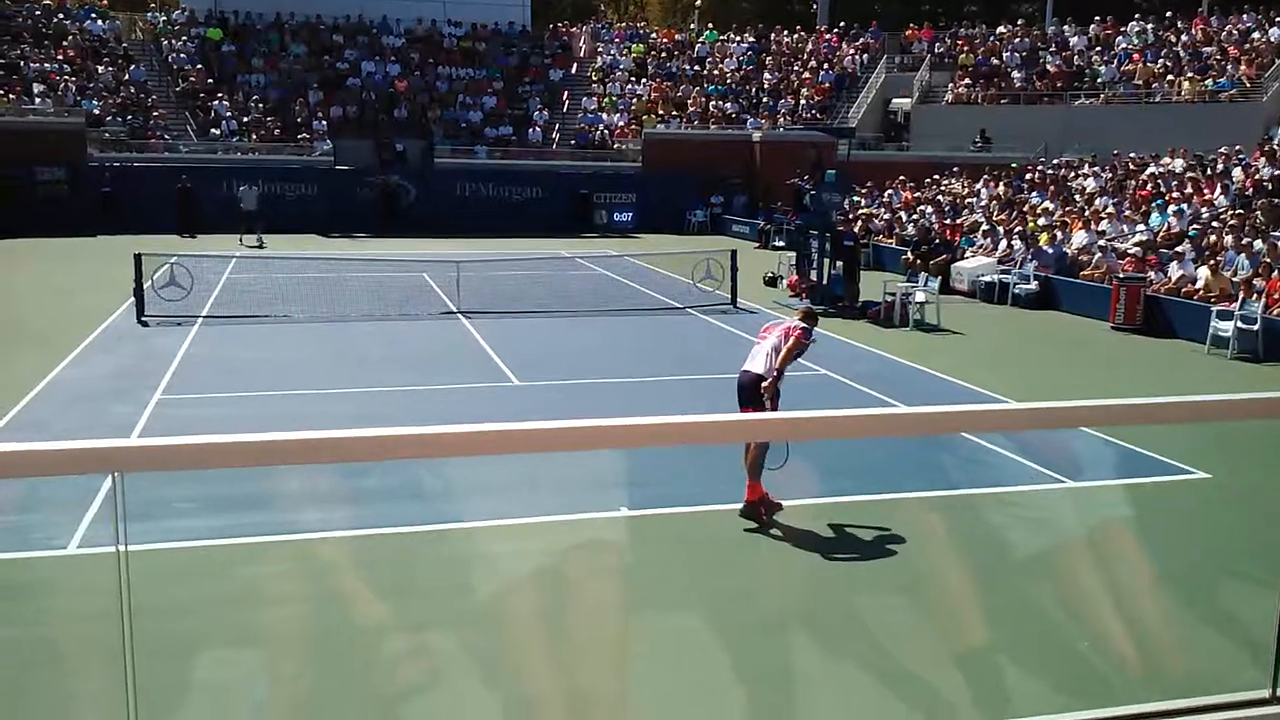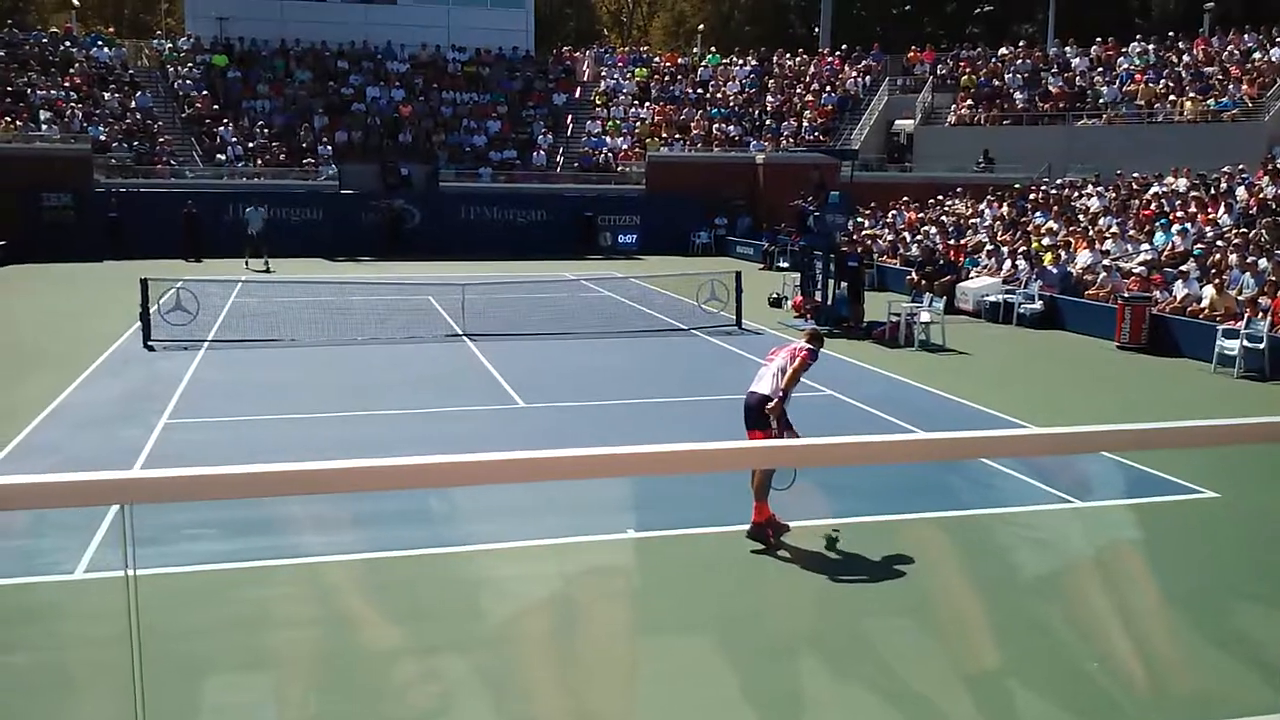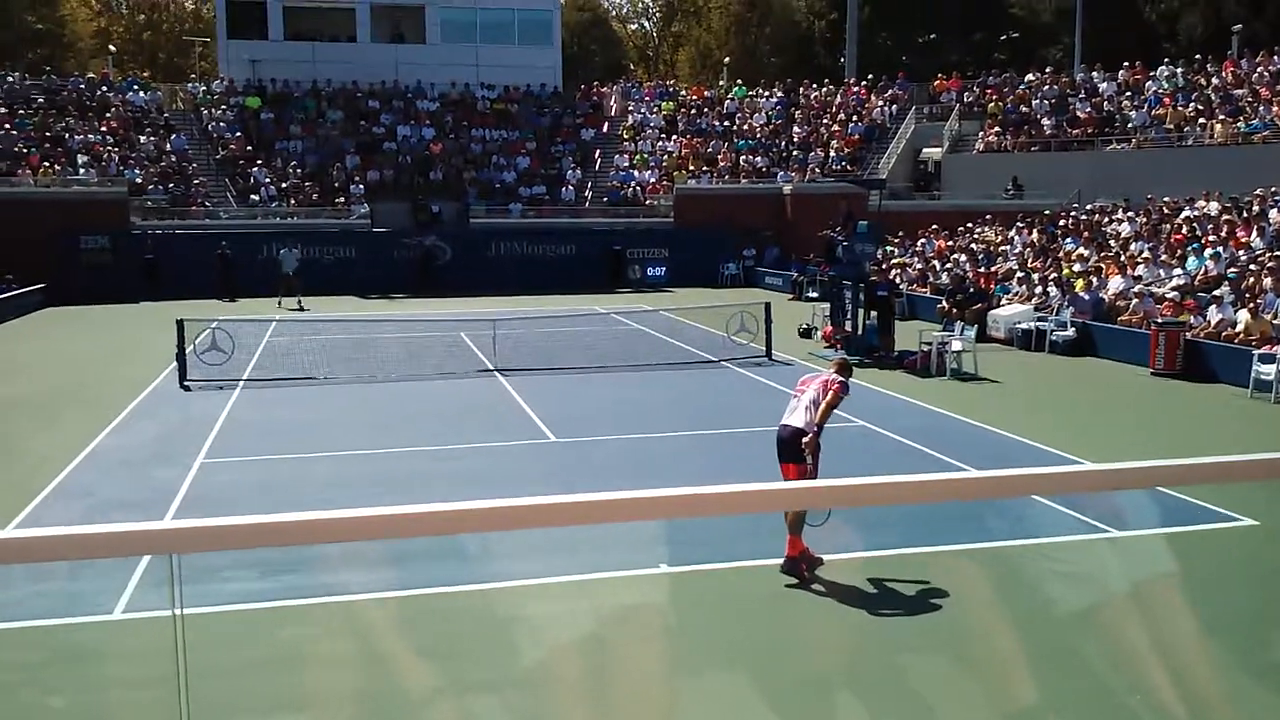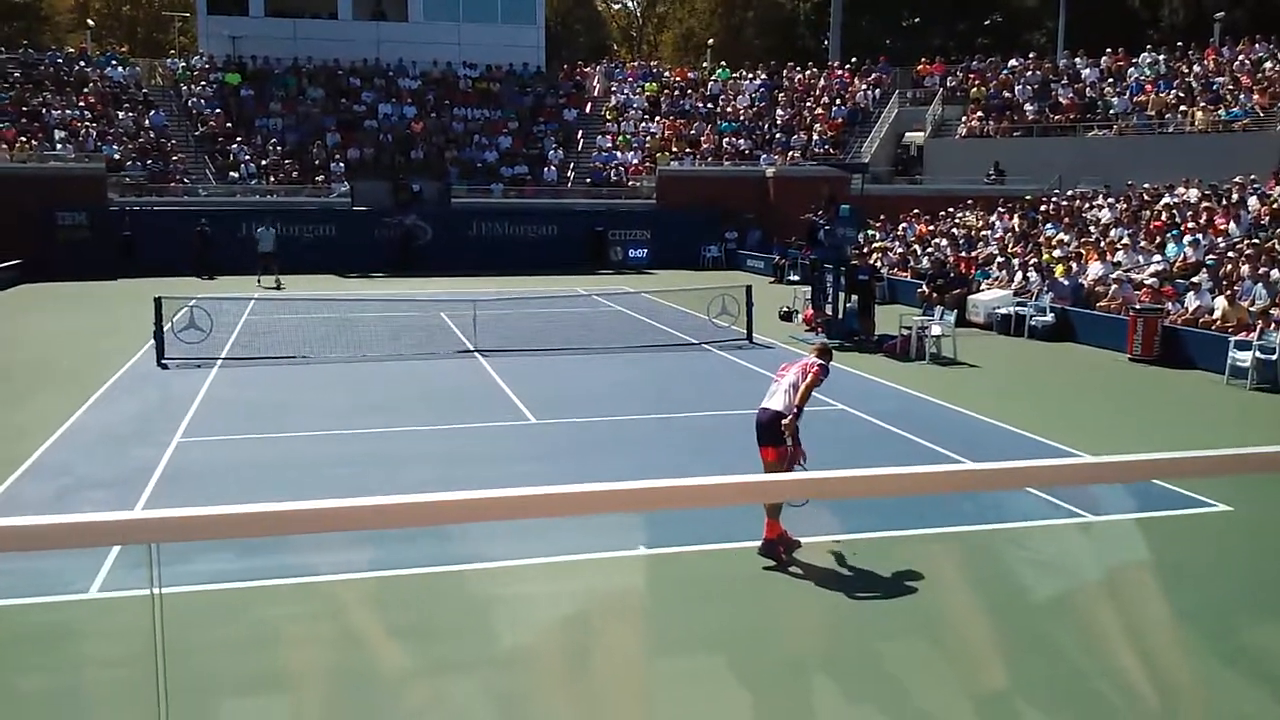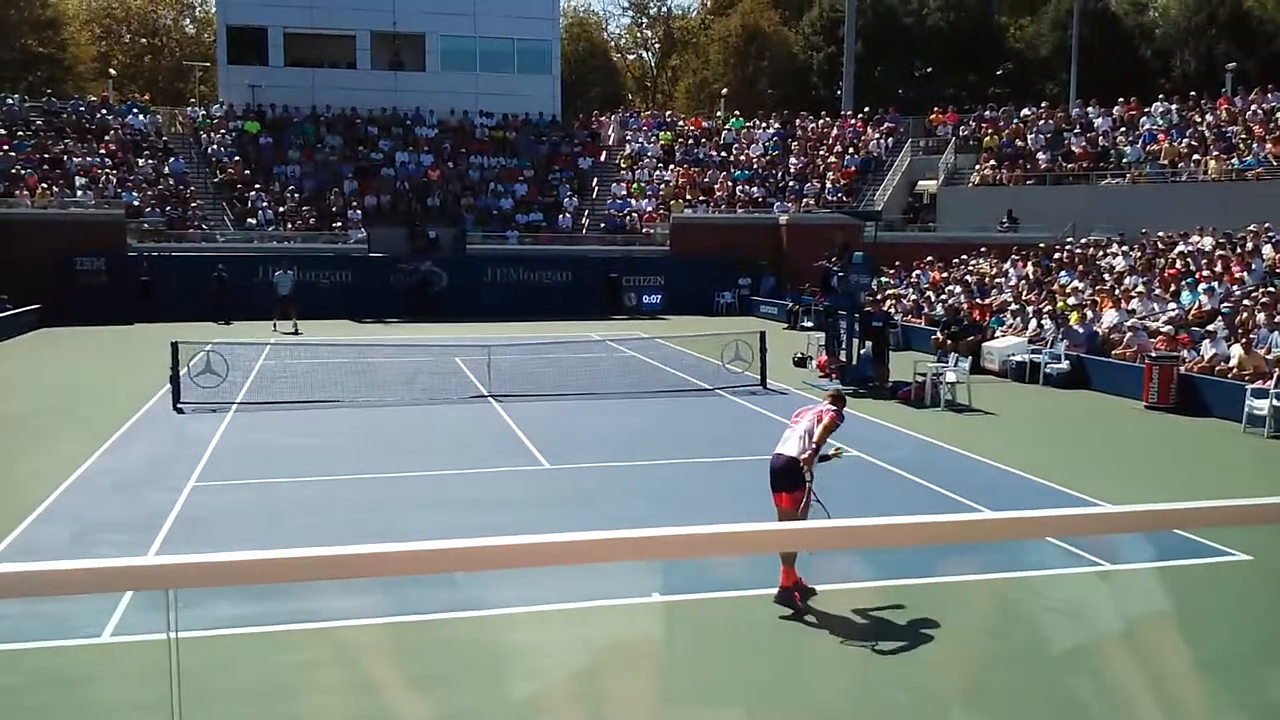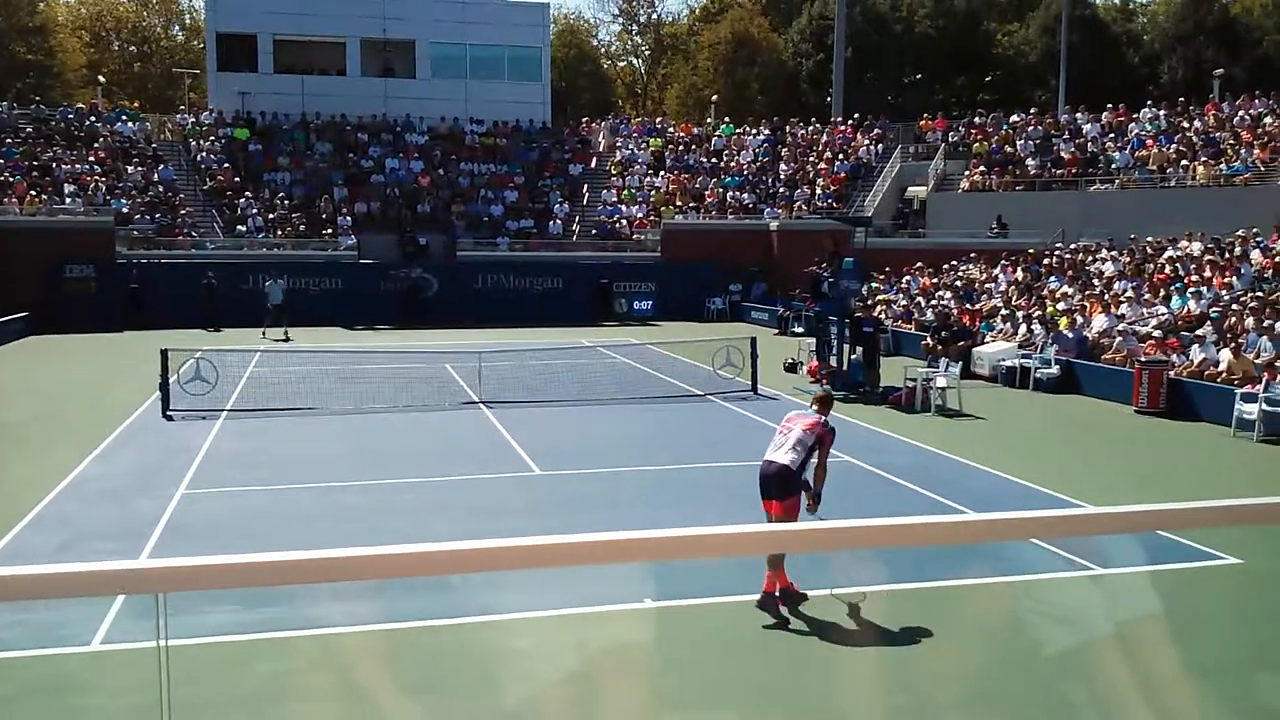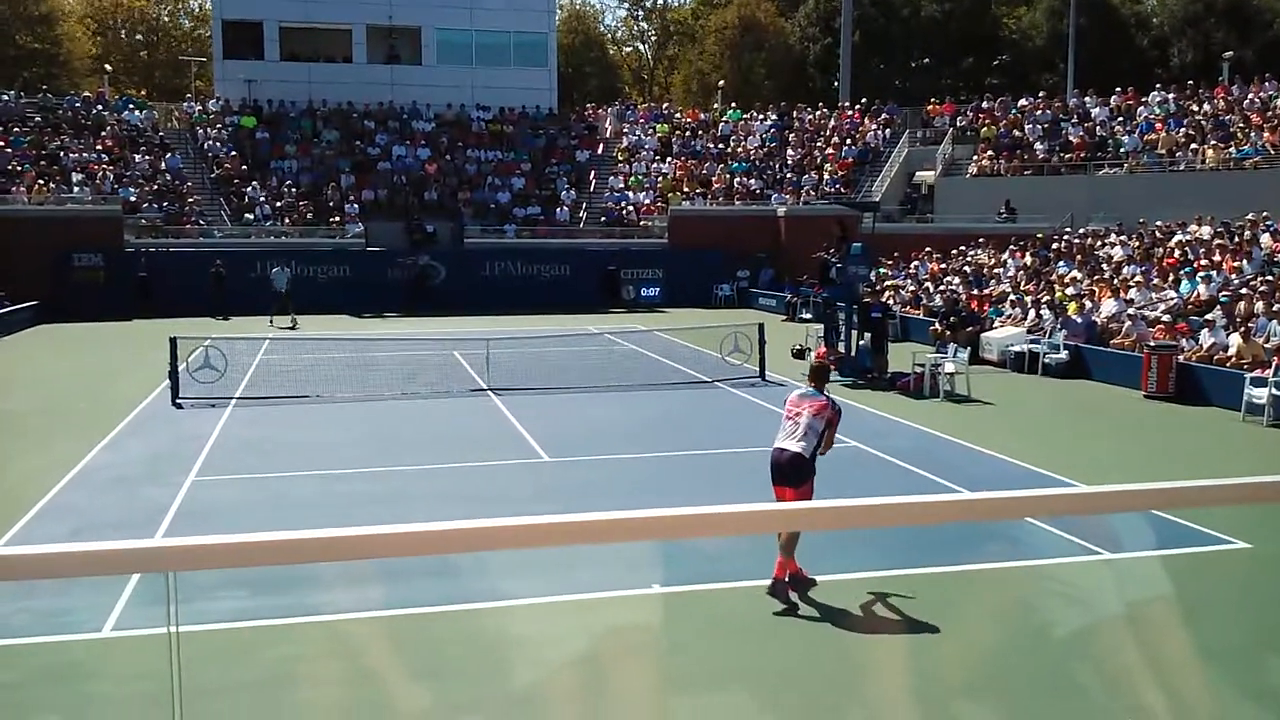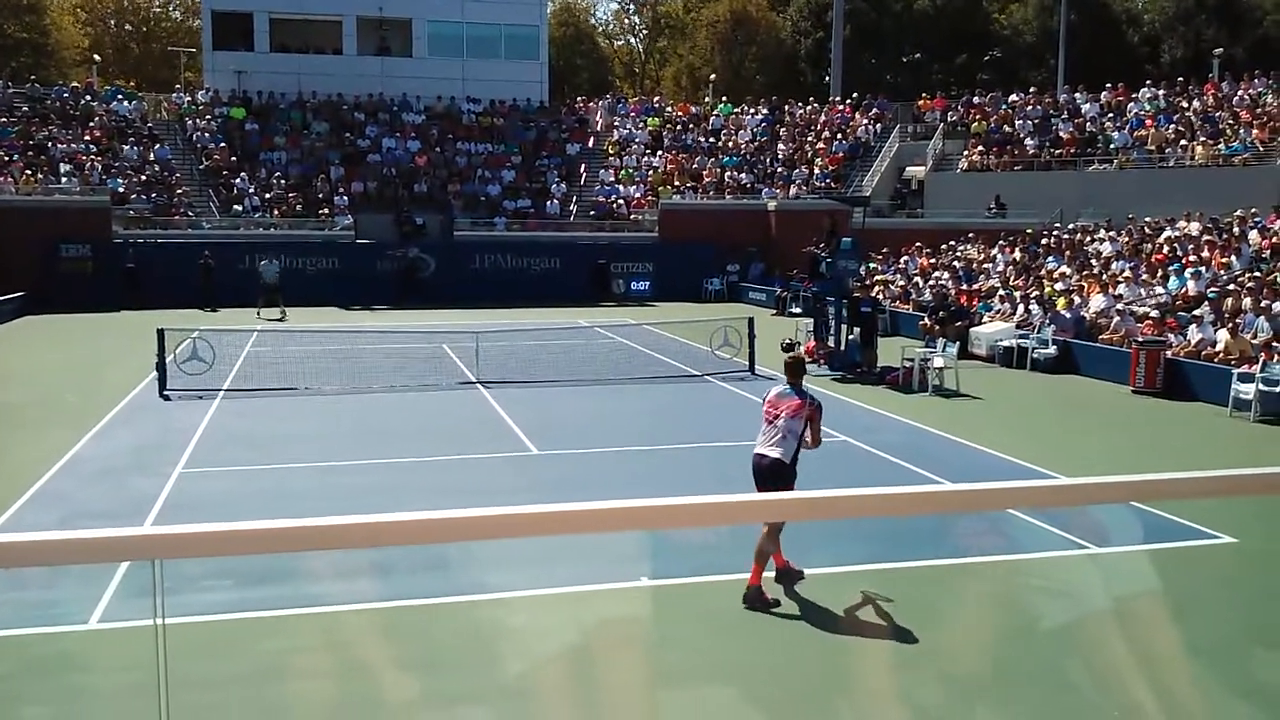
dt=0.5s
person 1, frame 1
left shoulder: (773, 325)
right shoulder: (803, 328)
right elbow: (788, 351)
left wrist: (803, 348)
right wrist: (775, 379)
left hip: (745, 377)
right hip: (761, 382)
left knee: (753, 440)
right knee: (761, 442)
left ankle: (758, 496)
right ankle: (751, 502)
person 1, frame 2
left shoulder: (781, 349)
right shoulder: (809, 350)
right elbow: (794, 371)
left wrist: (788, 427)
right wrist: (779, 400)
left hip: (752, 398)
right hip: (767, 403)
left ankle: (764, 516)
right ankle: (758, 523)
person 1, frame 3
left shoulder: (808, 378)
right shoulder: (840, 381)
right elbow: (826, 404)
left wrist: (827, 415)
right wrist: (815, 434)
left hip: (784, 431)
right hip: (801, 436)
left ankle: (799, 550)
right ankle: (792, 557)
person 1, frame 4
left shoulder: (789, 365)
right shoulder: (820, 366)
right elbow: (806, 387)
left wrist: (797, 444)
right wrist: (794, 415)
left hip: (763, 415)
right hip: (780, 420)
left ankle: (777, 533)
right ankle: (769, 540)
person 1, frame 5
left shoulder: (803, 411)
right shoulder: (834, 412)
right elbow: (823, 428)
left wrist: (824, 456)
right wrist: (813, 453)
left hip: (777, 461)
right hip: (793, 465)
left ankle: (792, 581)
right ankle: (785, 588)
person 1, frame 6
left shoulder: (792, 416)
right shoulder: (826, 428)
right elbow: (821, 466)
left wrist: (807, 489)
right wrist: (816, 497)
left hip: (766, 468)
right hip: (785, 474)
left ankle: (784, 587)
right ankle: (768, 593)
person 1, frame 7
left shoulder: (793, 395)
right shoulder: (832, 407)
right elbow: (828, 444)
right wrist: (819, 450)
left hip: (777, 454)
right hip: (799, 460)
left ankle: (794, 573)
right ankle: (779, 579)
person 1, frame 8
left shoulder: (771, 394)
right shoulder: (811, 403)
right elbow: (815, 441)
right wrist: (806, 442)
left hip: (759, 458)
right hip: (780, 464)
left knee: (773, 520)
right knee: (773, 525)
left ankle: (782, 567)
right ankle: (753, 586)
